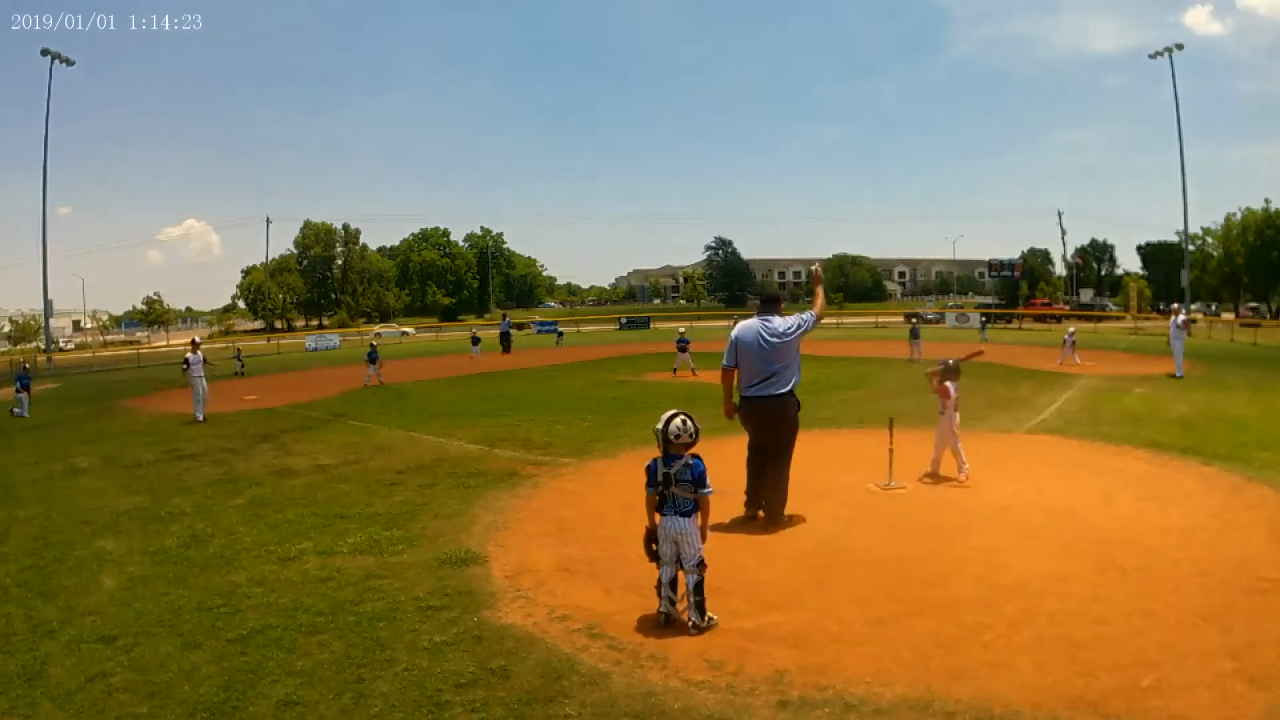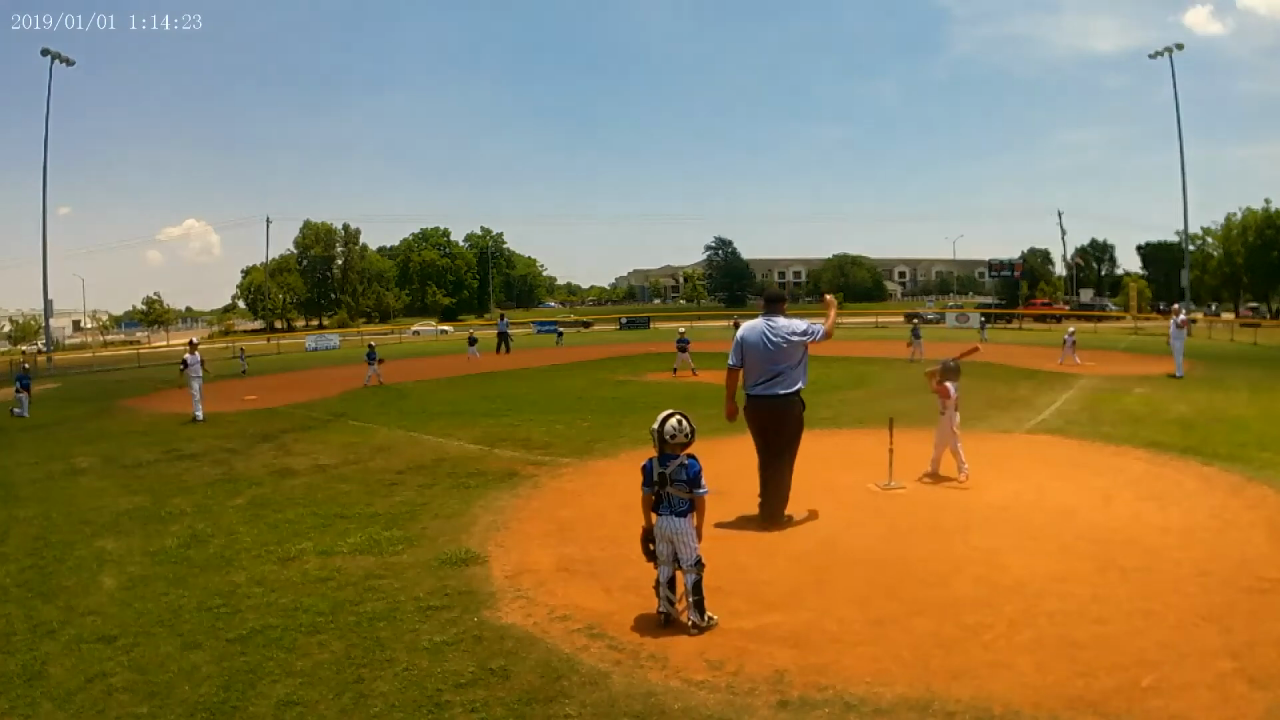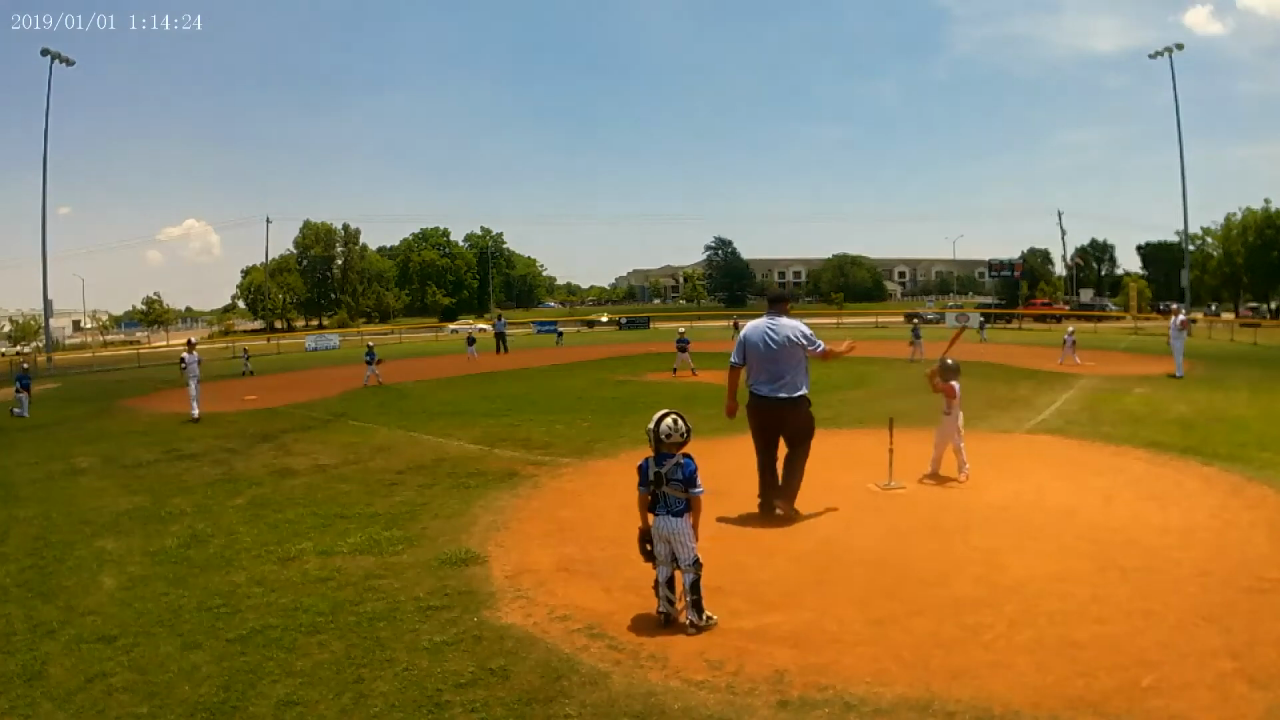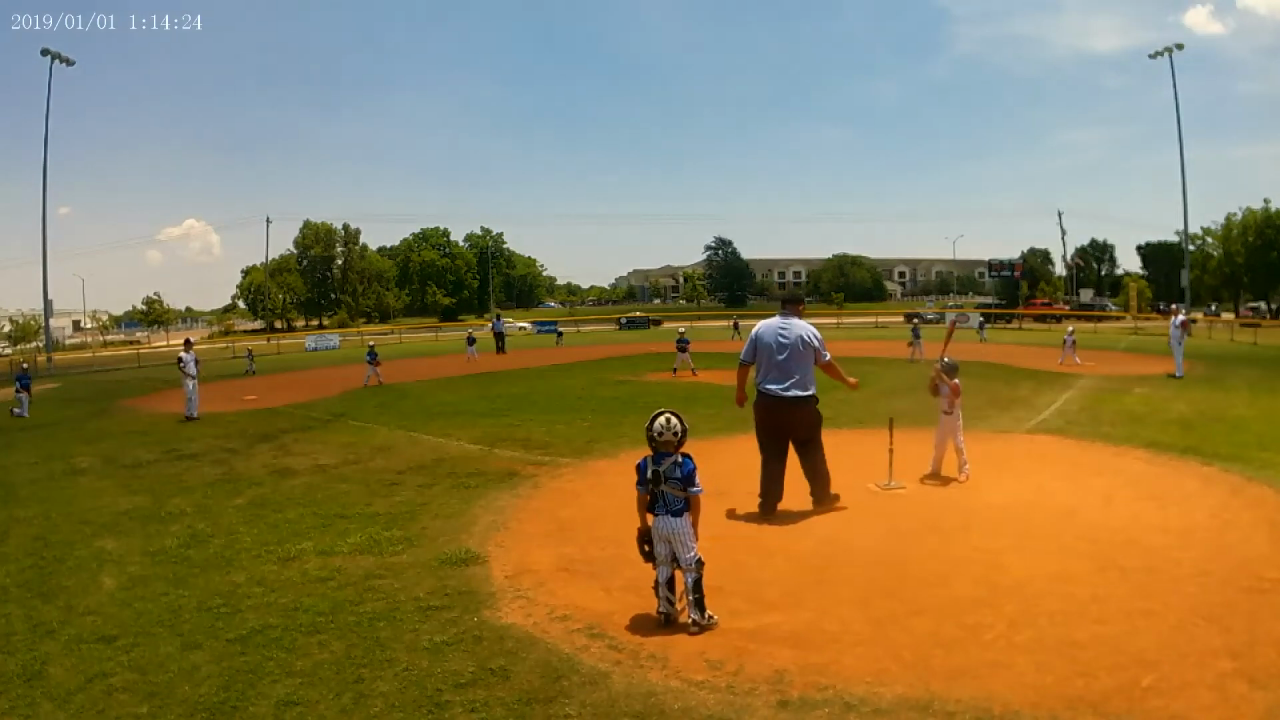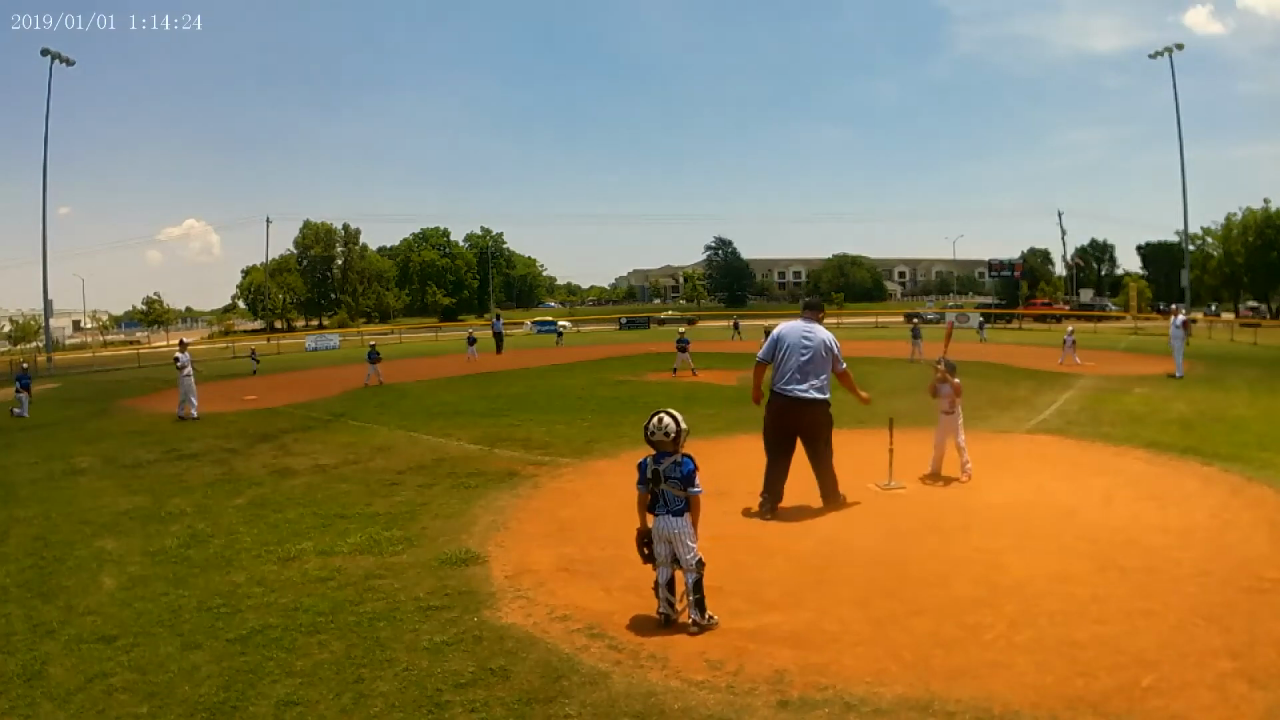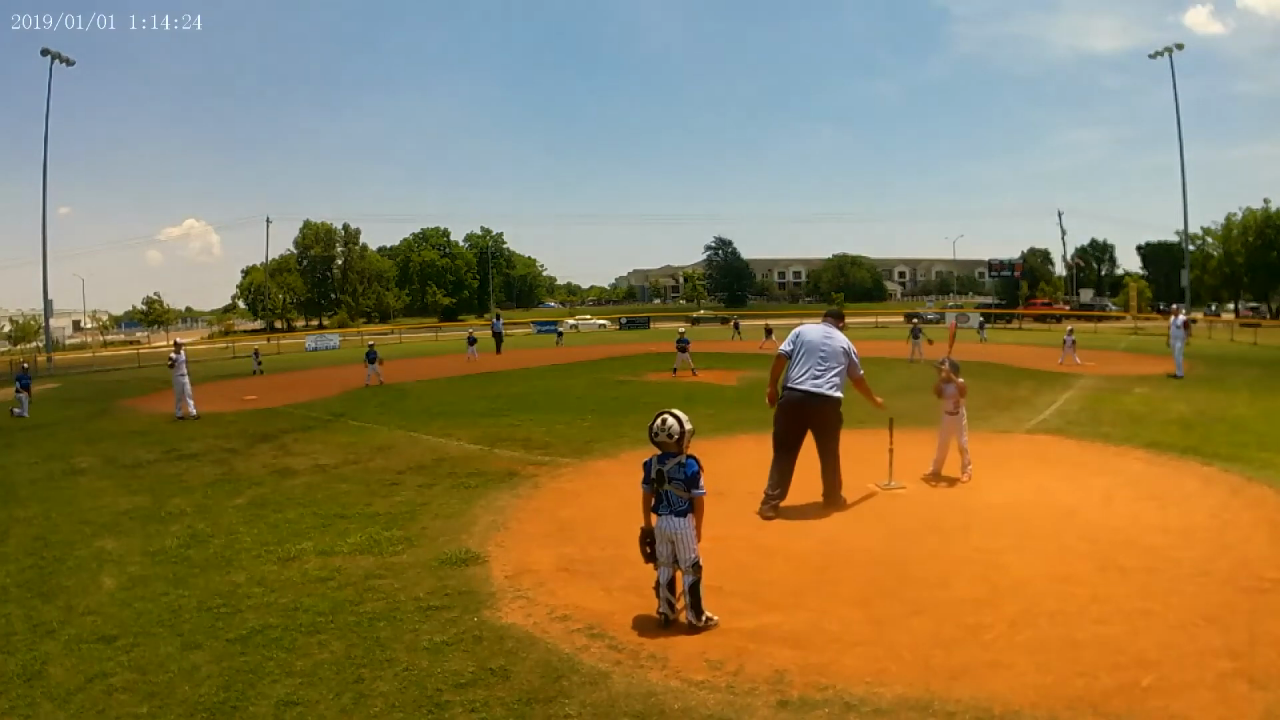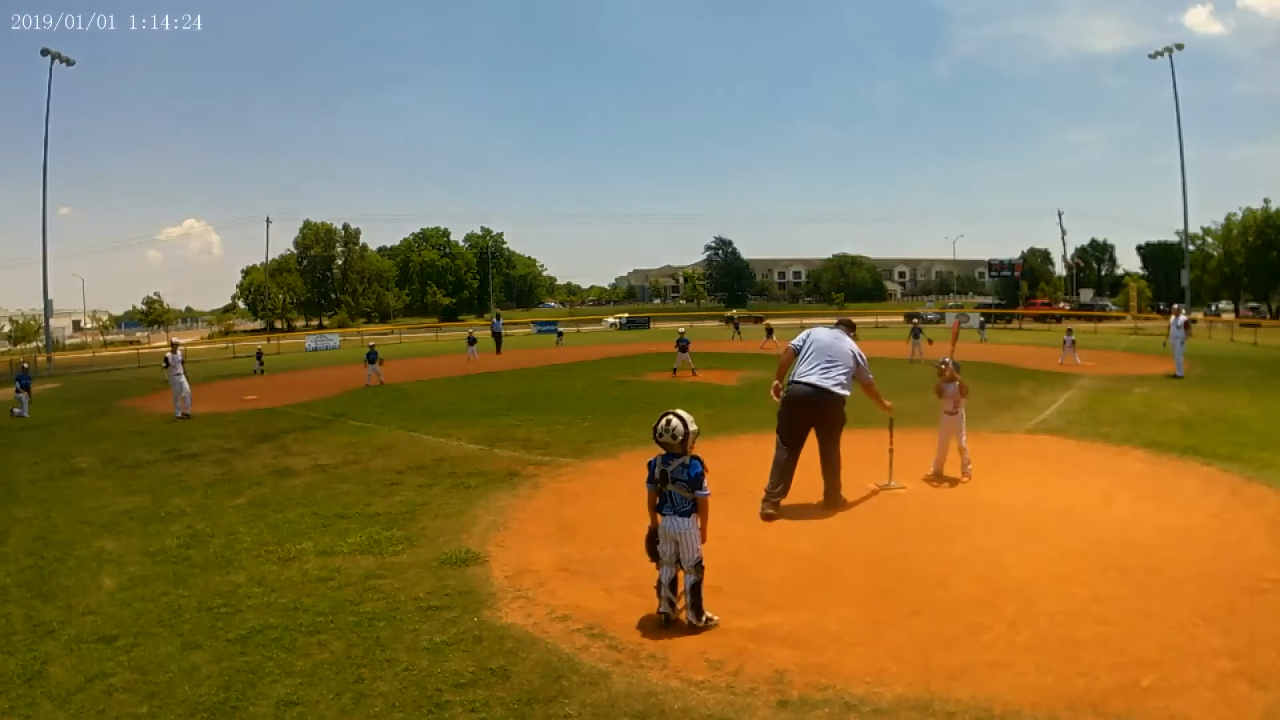
dt=0.2s
person 1, frame 1
left shoulder: (741, 329)
right shoulder: (790, 326)
left elbow: (728, 369)
right elbow: (818, 312)
left wrist: (728, 400)
right wrist: (818, 283)
left hip: (749, 403)
right hip: (781, 404)
left knee: (756, 453)
right knee: (778, 459)
left ankle: (752, 506)
right ankle: (773, 513)
person 1, frame 2
left shoulder: (746, 330)
right shoulder: (795, 328)
left elbow: (733, 369)
right elbow: (826, 331)
left wrist: (730, 402)
right wrist: (831, 307)
left hip: (755, 404)
right hip: (786, 404)
left knee: (765, 457)
right knee: (782, 460)
left ankle: (767, 508)
right ankle: (774, 515)
person 1, frame 3
left shoulder: (749, 329)
right shoulder: (797, 329)
left elbow: (735, 367)
right elbow: (824, 353)
left wrist: (731, 398)
right wrist: (844, 349)
left hip: (759, 403)
right hip: (792, 403)
left knee: (765, 455)
right knee: (798, 450)
left ankle: (767, 506)
right ankle: (784, 501)
person 1, frame 4
left shoulder: (761, 328)
right shoulder: (808, 330)
left elbow: (744, 364)
right elbow: (826, 364)
left wrist: (740, 390)
right wrist: (847, 381)
left hip: (767, 402)
right hip: (801, 402)
left knee: (771, 455)
right knee: (812, 451)
left ankle: (767, 506)
right ankle: (822, 497)
person 1, frame 5
left shoulder: (782, 329)
right shoulder: (826, 337)
left elbow: (761, 362)
right elbow: (841, 373)
left wrist: (756, 389)
right wrist: (859, 394)
left hip: (781, 401)
right hip: (814, 404)
left knee: (777, 455)
right knee: (821, 454)
left ankle: (768, 505)
right ankle: (831, 497)
person 1, frame 6
left shoulder: (802, 330)
right shoulder: (845, 343)
left elbow: (781, 356)
right elbow: (858, 379)
left wrist: (772, 387)
right wrist: (874, 399)
left hip: (794, 397)
right hip: (826, 401)
left knee: (784, 451)
right knee: (829, 451)
left ankle: (770, 503)
right ankle: (832, 497)
person 1, frame 7
left shoulder: (813, 332)
right shoulder: (853, 348)
left elbow: (789, 351)
right elbow: (868, 384)
left wrist: (778, 380)
right wrist: (883, 404)
left hip: (798, 392)
right hip: (831, 398)
left knee: (786, 448)
right knee: (830, 449)
left ankle: (771, 502)
right ankle: (832, 497)
person 2, frame 1
left shoulder: (655, 466)
right shoulder: (696, 466)
left elbow: (650, 499)
right elbow: (704, 500)
left wrist: (651, 524)
right wrist: (704, 526)
left hip: (665, 523)
right hip: (688, 524)
left knee: (667, 568)
right knee: (694, 571)
left ankle: (666, 612)
right ankle: (698, 619)
person 2, frame 2
left shoulder: (651, 466)
right shoulder: (692, 466)
left elbow: (647, 499)
right elbow: (700, 501)
left wrist: (648, 524)
right wrist: (699, 526)
left hip: (661, 523)
right hip: (684, 523)
left knee: (664, 568)
right knee: (692, 570)
left ankle: (665, 612)
right ankle: (697, 619)
person 2, frame 3
left shoulder: (647, 466)
right shoulder: (687, 465)
left elbow: (643, 499)
right elbow: (696, 500)
left wrist: (645, 524)
right wrist: (695, 526)
left hip: (658, 523)
right hip: (681, 523)
left knee: (663, 568)
right knee: (690, 569)
left ankle: (665, 612)
right ankle: (696, 618)
person 2, frame 4
left shoulder: (645, 465)
right shoulder: (686, 464)
left elbow: (641, 499)
right elbow: (695, 499)
left wrist: (644, 524)
right wrist: (695, 526)
left hip: (658, 523)
right hip: (680, 522)
left knee: (663, 568)
right knee: (692, 568)
left ankle: (666, 612)
right ankle: (698, 617)
person 2, frame 5
left shoulder: (646, 464)
right shoulder: (686, 464)
left elbow: (642, 499)
right elbow: (694, 500)
left wrist: (643, 526)
right wrist: (694, 526)
left hip: (658, 523)
right hip: (681, 523)
left knee: (663, 569)
right knee: (693, 568)
left ankle: (666, 612)
right ankle: (699, 617)
person 2, frame 6
left shoulder: (651, 464)
right shoulder: (690, 465)
left elbow: (646, 499)
right elbow: (698, 501)
left wrist: (647, 524)
right wrist: (698, 527)
left hip: (661, 523)
right hip: (683, 524)
left knee: (664, 568)
right knee: (690, 570)
left ankle: (666, 612)
right ankle: (696, 617)
person 2, frame 7
left shoulder: (655, 464)
right shoulder: (694, 466)
left elbow: (651, 498)
right elbow: (702, 502)
left wrist: (653, 523)
right wrist: (704, 528)
left hip: (665, 523)
right hip: (687, 524)
left knee: (666, 568)
right knee: (692, 570)
left ankle: (666, 612)
right ankle: (696, 617)
